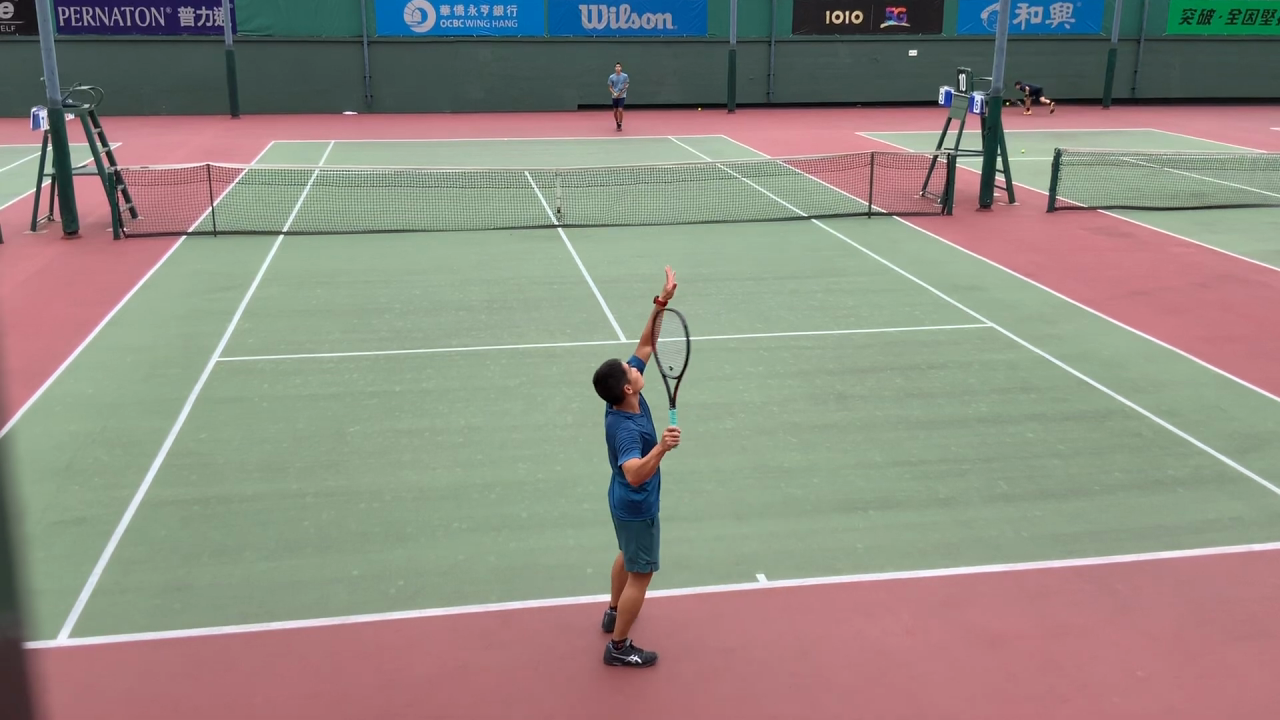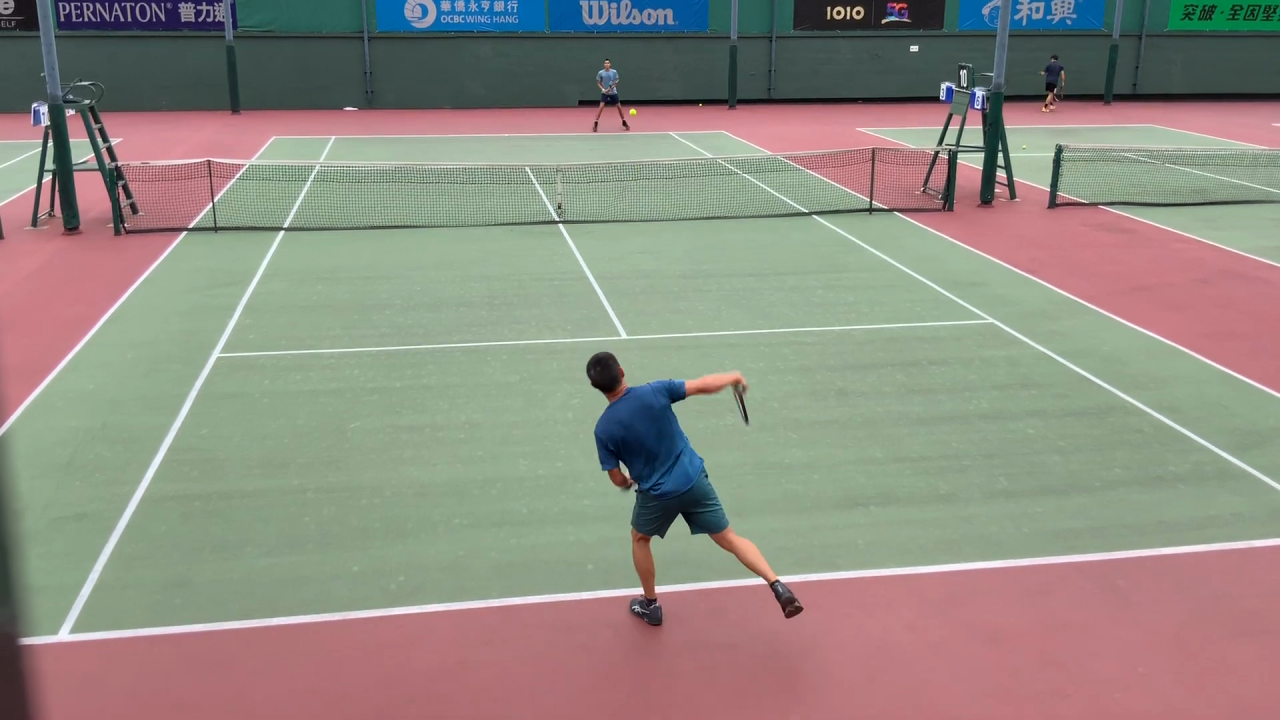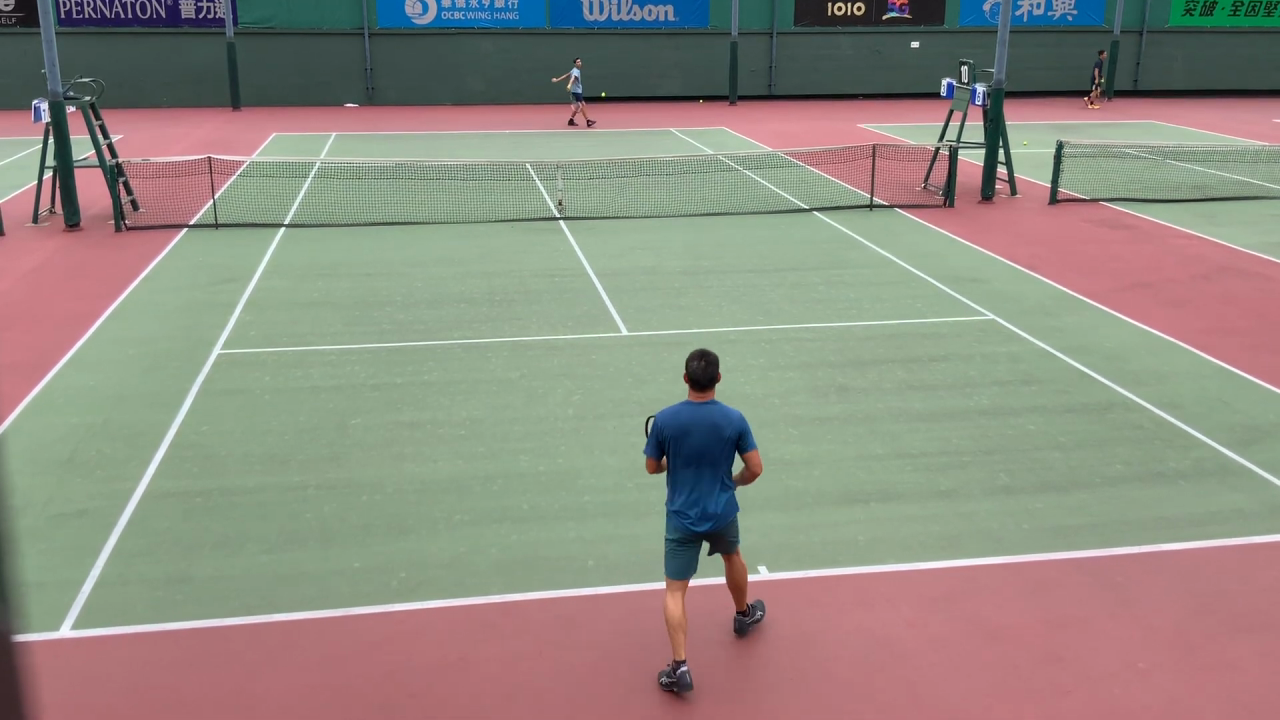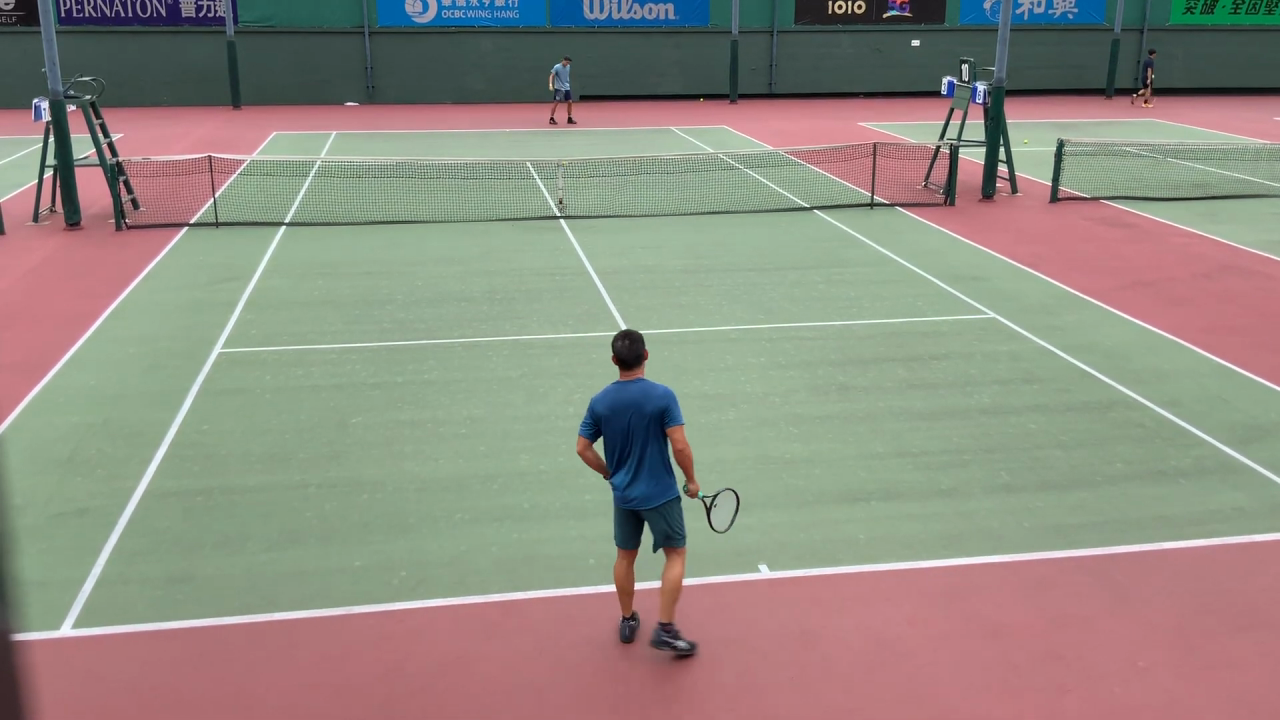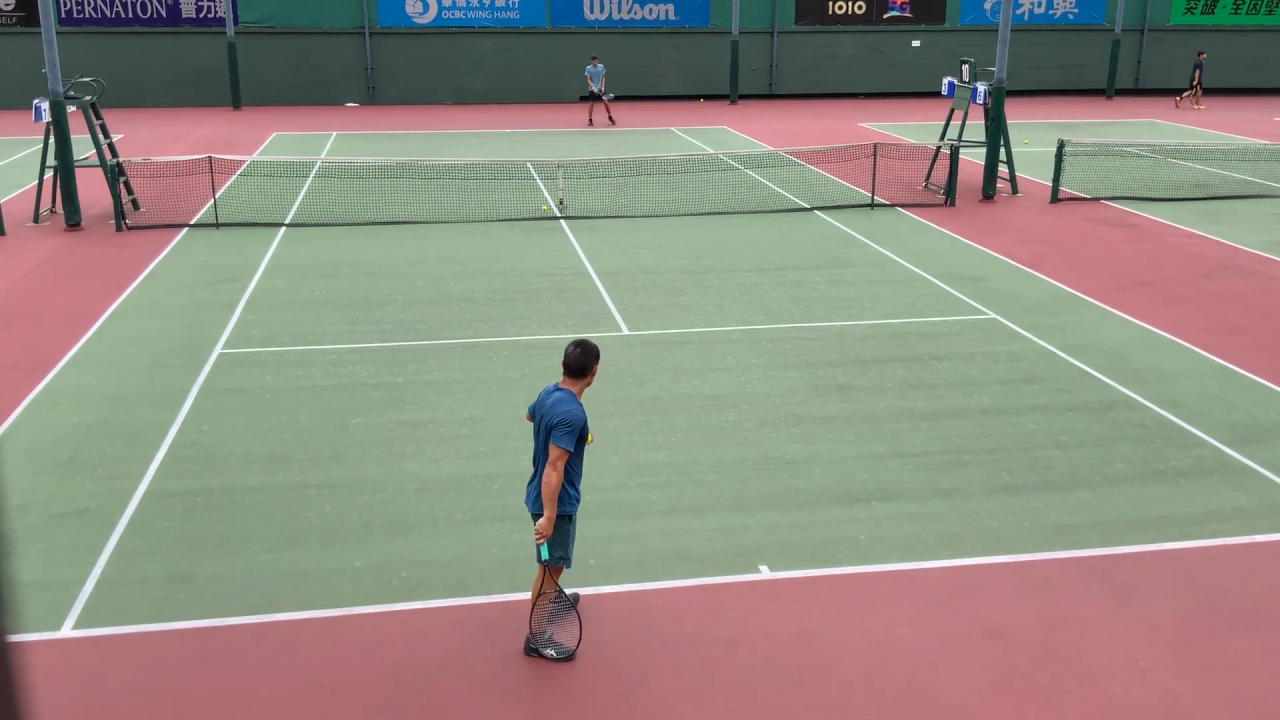
dt=1s
person 1, frame 1
left shoulder: (625, 394)
right shoulder: (624, 428)
left elbow: (645, 344)
right elbow: (635, 475)
left wrist: (662, 302)
right wrist: (660, 448)
left hip: (628, 502)
right hip: (637, 507)
left knee: (627, 557)
right knee: (640, 575)
left ankle: (614, 611)
right ankle: (618, 646)
person 1, frame 2
left shoulder: (604, 429)
right shoulder: (652, 393)
left elbow: (616, 478)
right elbow: (702, 385)
left wrist: (629, 483)
right wrist: (733, 377)
left hip: (655, 494)
right hip: (692, 481)
left knee: (640, 538)
right knee: (730, 539)
left ankle: (650, 605)
right ankle: (777, 587)
person 1, frame 3
left shoulder: (664, 419)
right shoulder: (734, 419)
left elbow: (652, 467)
right elbow: (755, 469)
left hip: (682, 518)
right hip: (722, 512)
left knee: (675, 591)
right knee: (732, 555)
left ankle: (680, 666)
right ankle: (744, 613)
person 1, frame 4
left shoulder: (600, 401)
right shoulder: (662, 396)
left elbow: (583, 448)
right elbow: (680, 446)
right wrist: (691, 480)
left hip: (623, 494)
right hip: (660, 493)
left knee: (625, 556)
right knee: (675, 556)
left ankle: (627, 620)
right ankle: (666, 628)
person 1, frame 5
left shoulder: (548, 393)
right shoulder: (572, 413)
left elbow: (532, 415)
right elbow: (554, 467)
right wrist: (548, 516)
left hip: (550, 497)
right hip: (555, 501)
left knee: (555, 560)
right knee: (551, 567)
right ankle: (536, 638)
